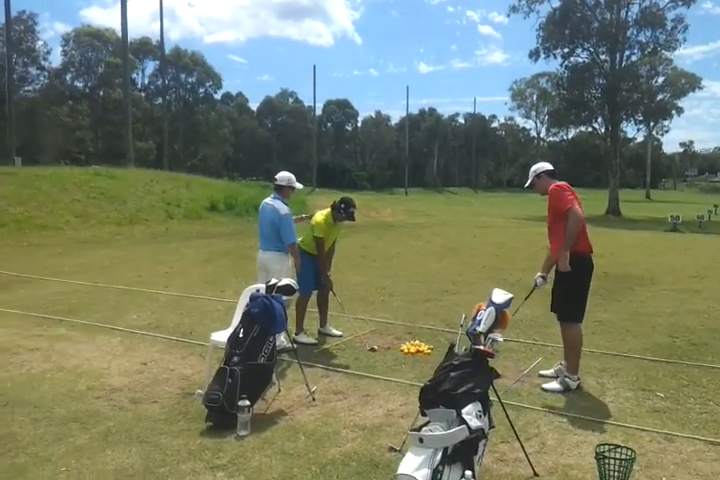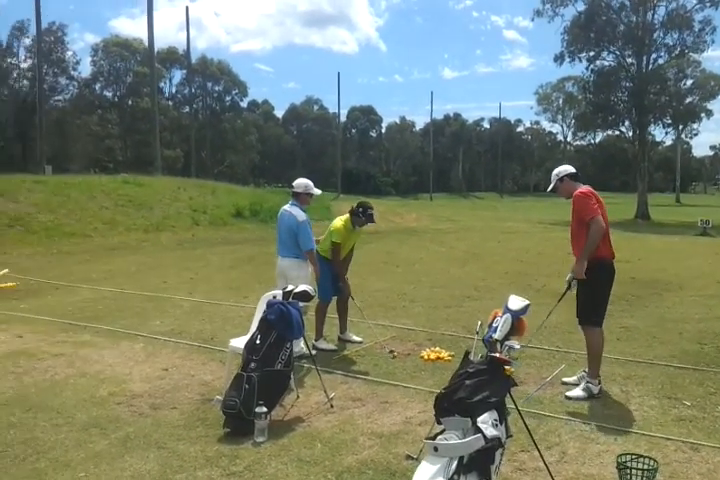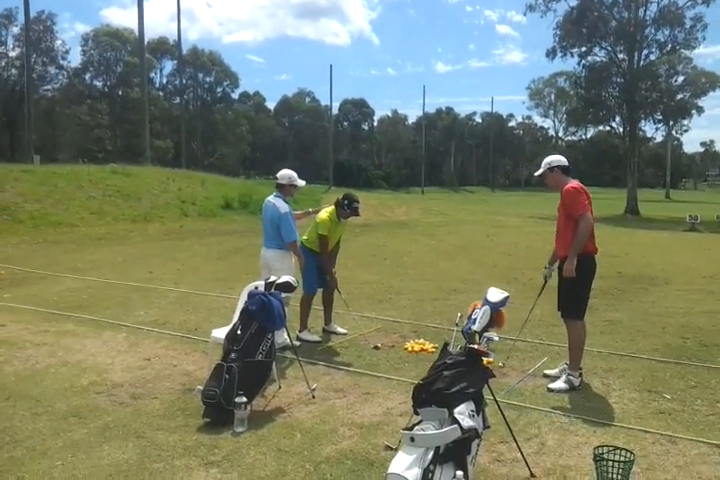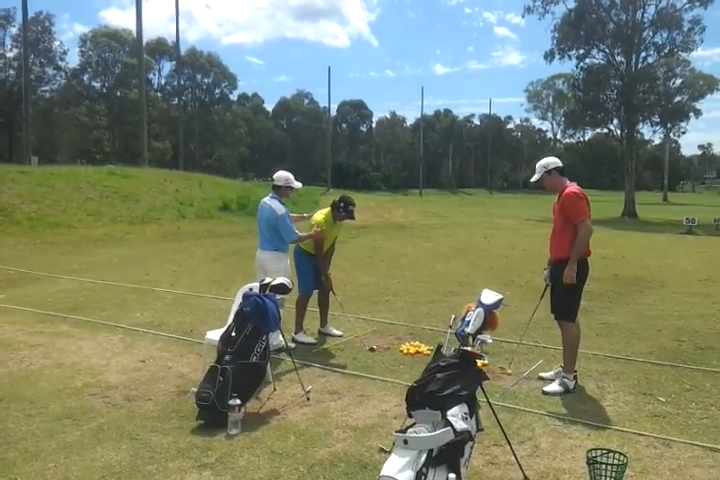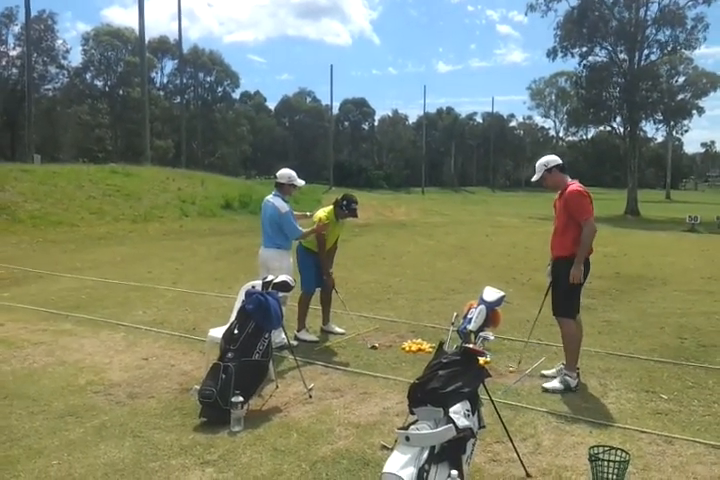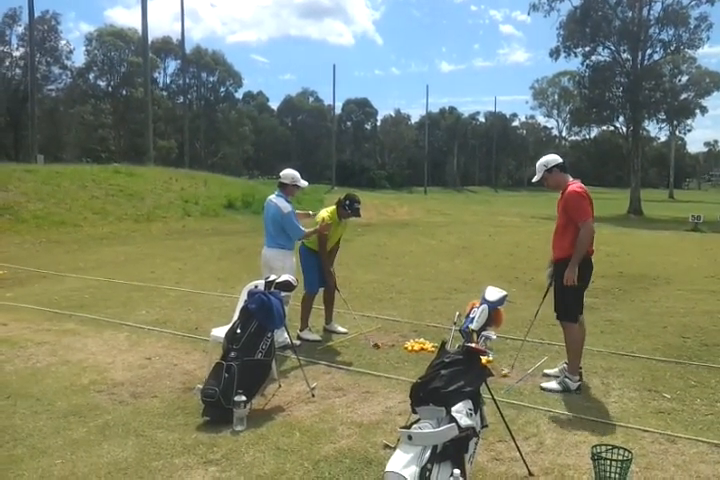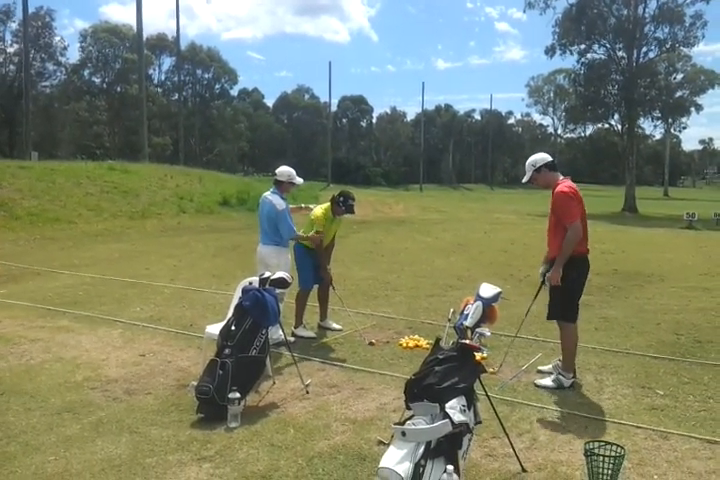
dt=0.4s
person 1, frame 1
left shoulder: (558, 189)
right shoulder: (557, 196)
left elbow: (577, 217)
right elbow: (556, 240)
left wrist: (565, 252)
right wrist: (543, 272)
left hip: (575, 263)
right hip: (568, 263)
left knee: (571, 320)
right knee: (564, 318)
left ankle: (571, 377)
right ankle: (566, 366)
person 1, frame 2
left shoulder: (582, 195)
right shoulder: (584, 196)
left elbow: (599, 226)
left wrist: (582, 262)
right wrist: (579, 266)
left hip: (596, 268)
right hip: (593, 267)
left knee: (591, 324)
right knee: (589, 323)
left ankle: (593, 383)
right ankle: (590, 373)
person 1, frame 3
left shoulder: (572, 190)
right shoulder: (568, 193)
left elbow: (587, 223)
left wrist: (571, 259)
right wrist: (550, 264)
left hip: (578, 264)
right hip: (571, 263)
left knee: (573, 318)
right knee: (571, 317)
left ankle: (574, 375)
right ankle: (572, 366)
person 1, frame 4
left shoulder: (572, 194)
right shoulder: (562, 197)
left elbow: (586, 229)
left wrist: (572, 264)
right wrist: (550, 265)
left hip: (571, 267)
right hip: (561, 265)
left knee: (567, 320)
right knee: (566, 319)
left ankle: (569, 377)
right ankle: (566, 369)
person 1, frame 5
left shoulder: (575, 192)
right shoulder: (561, 195)
left elbow: (590, 228)
left wrist: (578, 264)
right wrist: (553, 263)
left hip: (572, 265)
right hip: (563, 262)
left knee: (565, 316)
right knee: (571, 316)
left ankle: (570, 375)
right ankle: (569, 366)
person 1, frame 6
left shoulder: (575, 193)
right shoulder: (566, 194)
left elbow: (587, 230)
left wrist: (572, 266)
right wrist: (554, 264)
left hip: (573, 266)
right hip: (566, 263)
left knee: (568, 320)
right knee: (574, 317)
left ankle: (572, 378)
right ankle: (572, 366)
person 1, frame 7
left shoulder: (563, 192)
right shoulder: (560, 190)
left elbow: (575, 232)
left wrist: (557, 267)
right wrist: (547, 262)
left hip: (571, 265)
right hip: (565, 263)
left knee: (565, 319)
right knee: (565, 317)
left ankle: (566, 375)
right ankle: (565, 364)
person 2, frame 1
left shoulder: (265, 204)
right shoulder: (282, 210)
right elbow: (290, 242)
left wrist: (303, 218)
right wrist: (297, 260)
left hip: (262, 255)
right hip: (278, 258)
right ankle: (277, 341)
person 2, frame 2
left shoulder: (283, 211)
right shoulder: (301, 217)
right elbow: (308, 249)
left wrist: (314, 240)
right wrist: (316, 266)
left hip: (282, 261)
right hip: (297, 265)
right ankle: (296, 348)
person 2, frame 3
left shoulder: (269, 201)
right shoulder: (282, 208)
right elbow: (290, 240)
left wrist: (310, 212)
right wrist: (300, 258)
left hip: (266, 252)
right hip: (280, 256)
right knee: (281, 298)
right ankle: (279, 339)
person 2, frame 4
left shoulder: (264, 203)
right shoulder: (279, 209)
right elbow: (293, 238)
left wrist: (305, 217)
right wrist: (312, 235)
left hip: (262, 254)
right hip: (276, 258)
right knee: (276, 300)
right ankle: (274, 341)
person 2, frame 5
left shoulder: (268, 200)
right shoulder: (282, 207)
right elbow: (297, 235)
left wrist: (308, 215)
right wrist: (315, 230)
left hip: (265, 252)
right hip: (279, 256)
right knee: (279, 298)
right ankle: (277, 339)
person 2, frame 6
left shoulder: (270, 200)
right shoulder: (285, 207)
right elbow: (299, 235)
left wrist: (311, 214)
right wrist: (318, 230)
left hip: (268, 252)
right hip: (282, 256)
right knee: (281, 297)
right ankle: (279, 338)
person 2, frame 7
left shoulder: (266, 197)
right shoulder: (280, 204)
right elbow: (290, 235)
left wrist: (303, 207)
right wrist: (309, 238)
left hip: (263, 249)
right hip: (277, 253)
right knee: (276, 295)
right ankle: (274, 335)
person 3, frame 1
left shoulder: (338, 220)
right shoulder: (320, 221)
left elbow: (331, 245)
right elbow: (320, 251)
left wrist: (328, 270)
right wrist: (326, 276)
left hip: (317, 255)
right hip: (305, 254)
left knee: (324, 289)
right knee: (306, 292)
left ankle: (323, 326)
right ankle: (298, 333)
person 3, frame 2
left shoulder: (357, 226)
right shoulder: (339, 226)
left elbow: (349, 251)
right elbow: (335, 256)
left wrist: (344, 275)
right wrist: (343, 280)
left hip: (336, 261)
right hip: (324, 260)
left knee: (344, 295)
right knee: (325, 298)
left ankle: (343, 332)
right ankle: (318, 339)
person 3, frame 3
left shoulder: (342, 218)
right shoulder: (324, 218)
left elbow: (336, 243)
right elbow: (323, 249)
left wrist: (332, 267)
right wrist: (330, 274)
left hip: (322, 253)
right hip: (309, 252)
left knee: (329, 287)
right knee: (310, 290)
left ankle: (328, 324)
right ankle: (302, 330)
person 3, frame 4
left shoulder: (338, 220)
right shoulder: (320, 220)
left elbow: (331, 245)
right elbow: (318, 250)
left wrist: (326, 270)
right wrist: (325, 275)
left hip: (318, 255)
right hip: (305, 254)
left knee: (325, 289)
right knee: (306, 292)
left ankle: (324, 326)
right ankle: (298, 332)
person 3, frame 5
left shoulder: (341, 218)
right shoulder: (322, 217)
left elbow: (333, 243)
right elbow: (321, 248)
left wrist: (329, 268)
right wrist: (327, 273)
left hip: (320, 253)
right hip: (307, 252)
left knee: (327, 287)
right knee: (309, 290)
left ankle: (326, 324)
right ankle: (300, 330)
person 3, frame 6
left shoulder: (344, 218)
right shoulder: (325, 218)
left elbow: (336, 243)
right elbow: (322, 247)
left wrist: (330, 267)
right wrist: (327, 271)
left hip: (322, 253)
right hip: (310, 251)
left knee: (330, 286)
right knee: (312, 290)
left ankle: (329, 323)
right ankle: (303, 329)
person 3, frame 7
left shoulder: (338, 215)
right shoulder: (319, 215)
left elbow: (331, 240)
right elbow: (318, 244)
left wrist: (327, 265)
right wrist: (324, 269)
left hip: (317, 249)
right hip: (305, 249)
left knee: (325, 283)
right knee: (306, 287)
left ankle: (323, 320)
right ankle: (298, 326)
